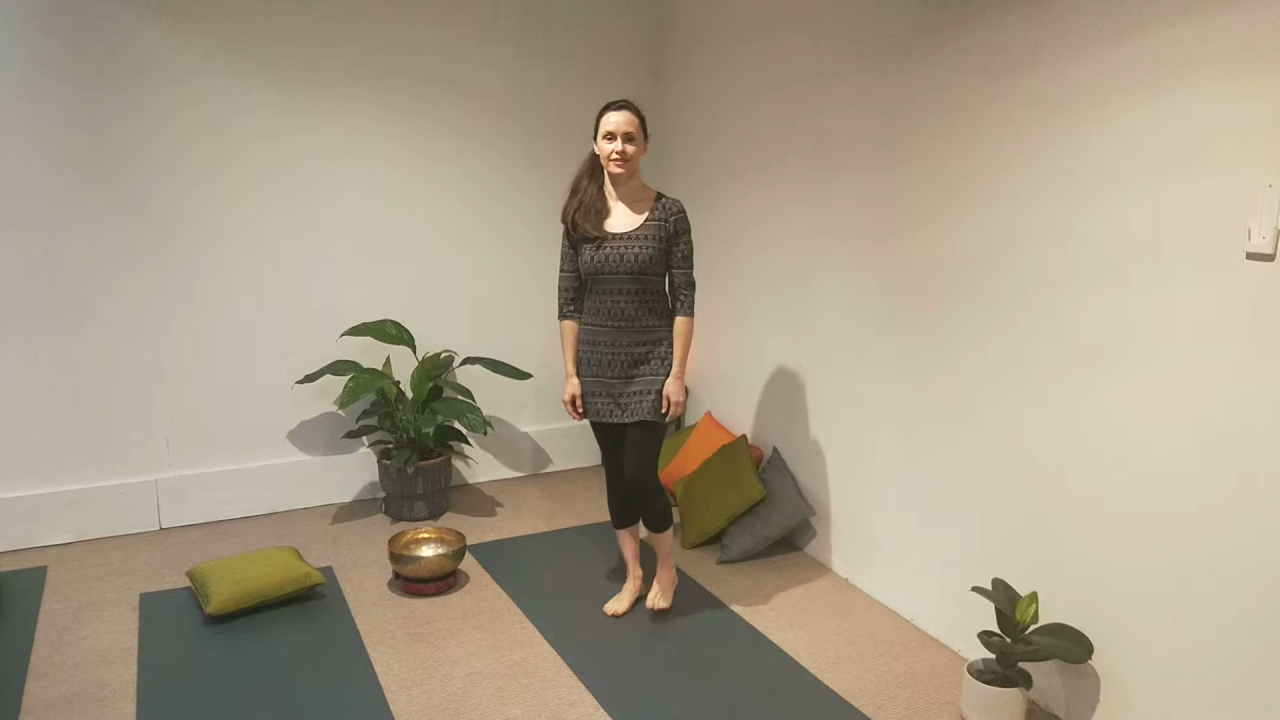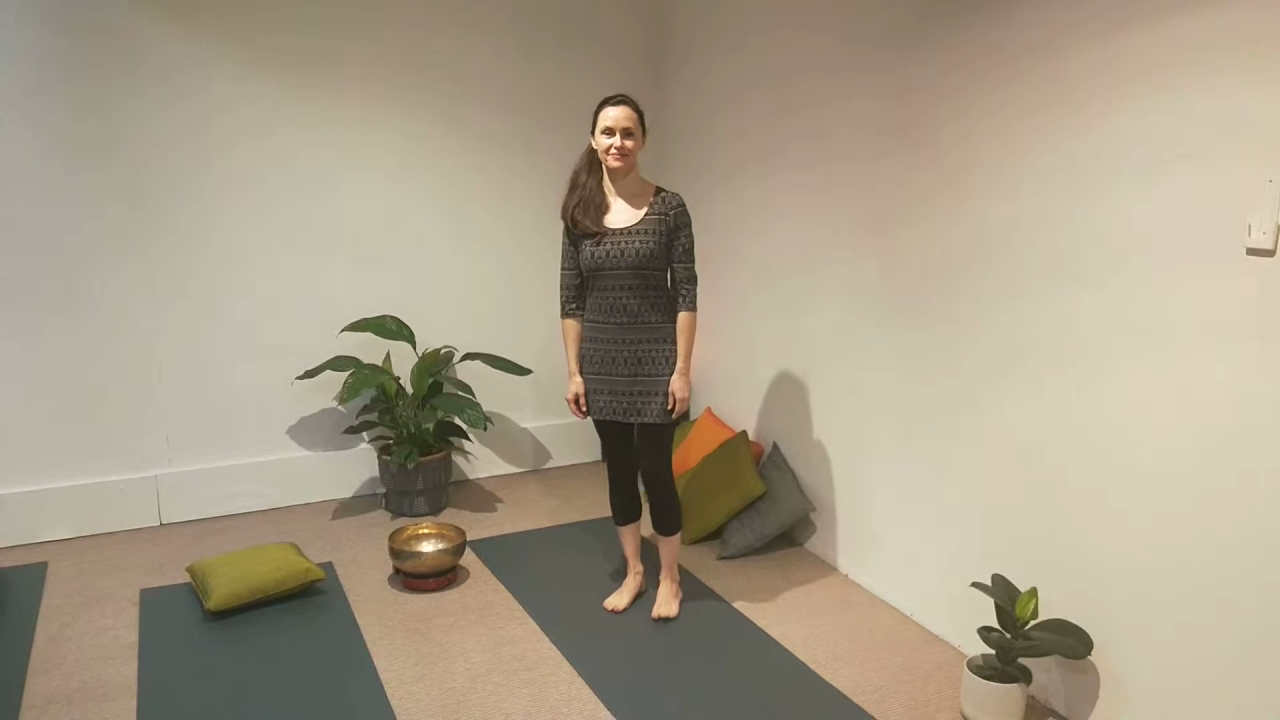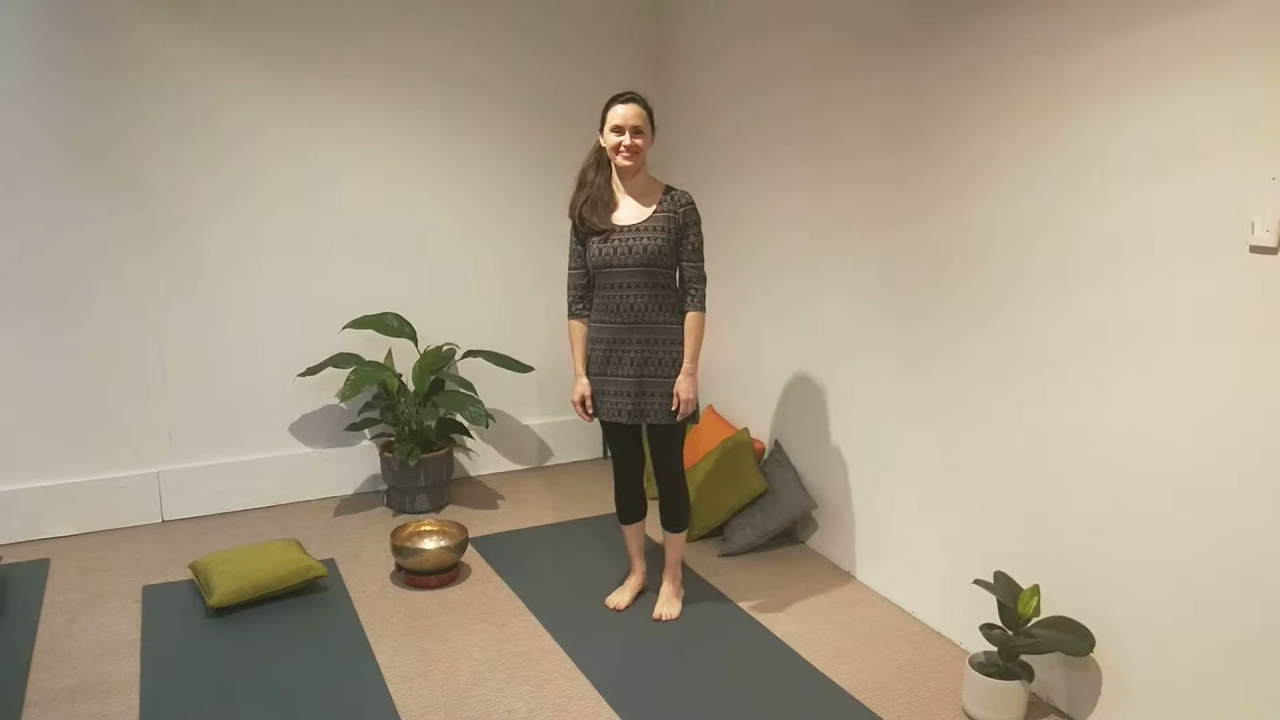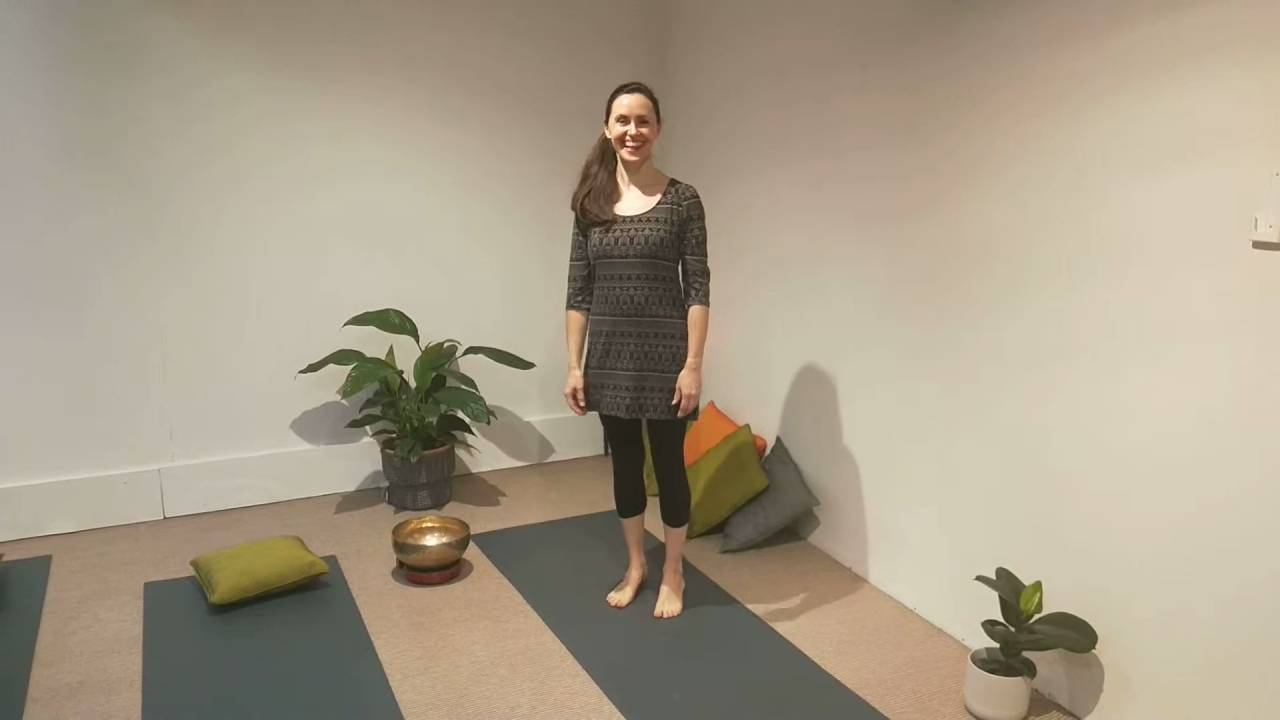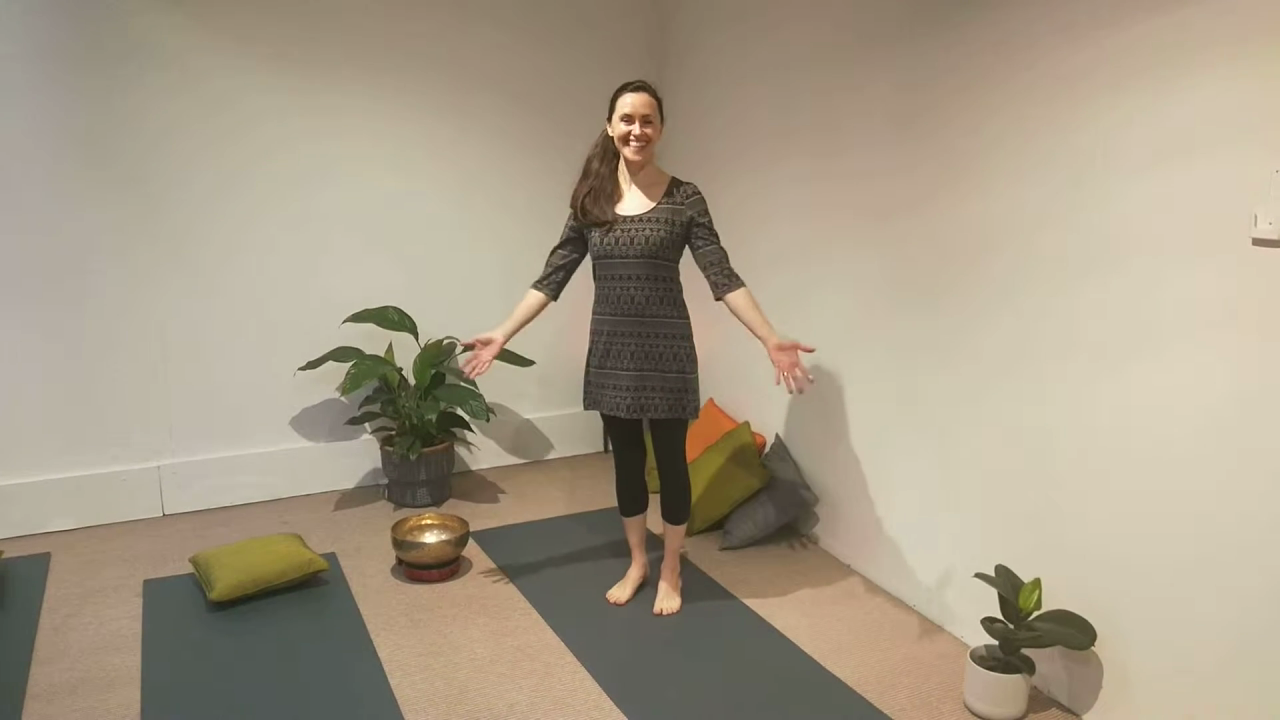
dt=0.5s
person 1, frame 1
left shoulder: (669, 214)
right shoulder: (581, 215)
left elbow: (683, 299)
right elbow: (569, 301)
left wrist: (677, 372)
right wrist: (571, 373)
left hip: (650, 361)
right hip: (599, 364)
left knee: (639, 472)
right knee: (615, 473)
left ankle: (666, 567)
right ankle: (633, 575)
person 1, frame 2
left shoulder: (669, 207)
right shoulder: (580, 212)
left elbow: (686, 294)
right elbow: (571, 298)
left wrist: (683, 369)
right wrist: (574, 371)
left hip: (655, 358)
right hip: (602, 361)
left knee: (656, 470)
right knee: (619, 468)
left ankle: (669, 578)
right ankle: (633, 572)
person 1, frame 3
left shoulder: (678, 206)
right shoulder: (588, 209)
left elbow: (694, 294)
right elbow: (578, 298)
left wrist: (689, 369)
right wrist: (580, 373)
left hip: (663, 358)
right hip: (609, 360)
left knee: (668, 468)
right knee: (625, 468)
left ankle: (672, 579)
right ankle: (635, 571)
person 1, frame 4
left shoulder: (682, 199)
right shoulder: (591, 201)
left elbow: (696, 289)
right elbow: (579, 291)
left wrist: (693, 364)
right wrist: (574, 365)
left hip: (664, 352)
right hip: (609, 352)
left knee: (668, 463)
right knee: (625, 461)
left ankle: (673, 575)
right ankle: (635, 565)
person 1, frame 5
left shoulder: (684, 198)
right shoulder: (591, 198)
left elbow: (722, 277)
right elbow: (552, 277)
left wrist: (771, 339)
right wrist: (502, 334)
left hip: (665, 349)
right hip: (610, 349)
left knee: (670, 460)
right knee: (627, 459)
left ankle: (671, 571)
right ankle: (637, 563)
